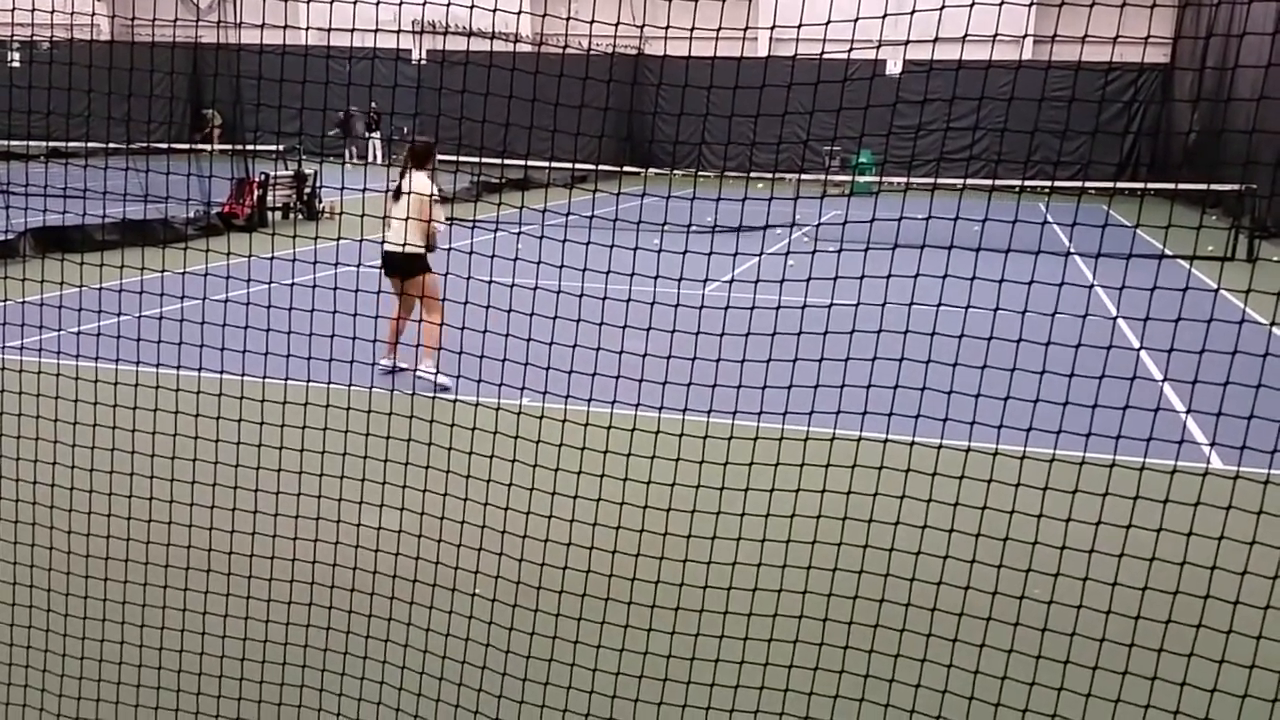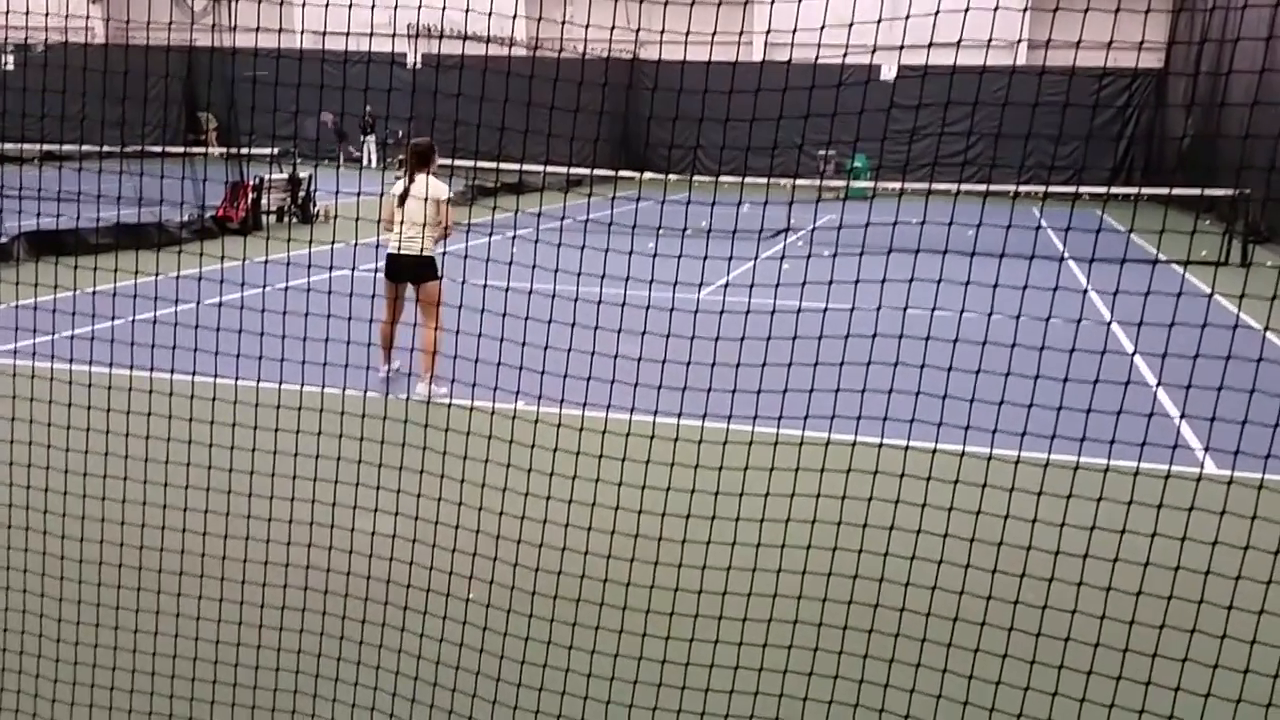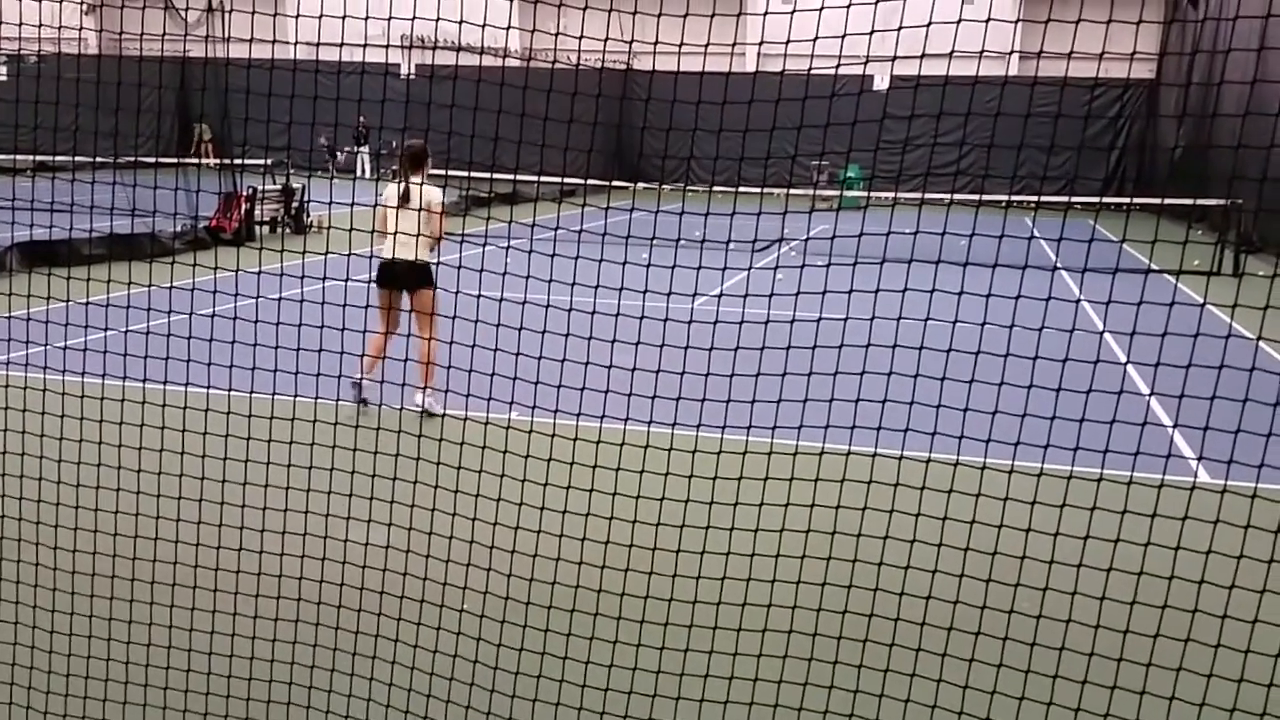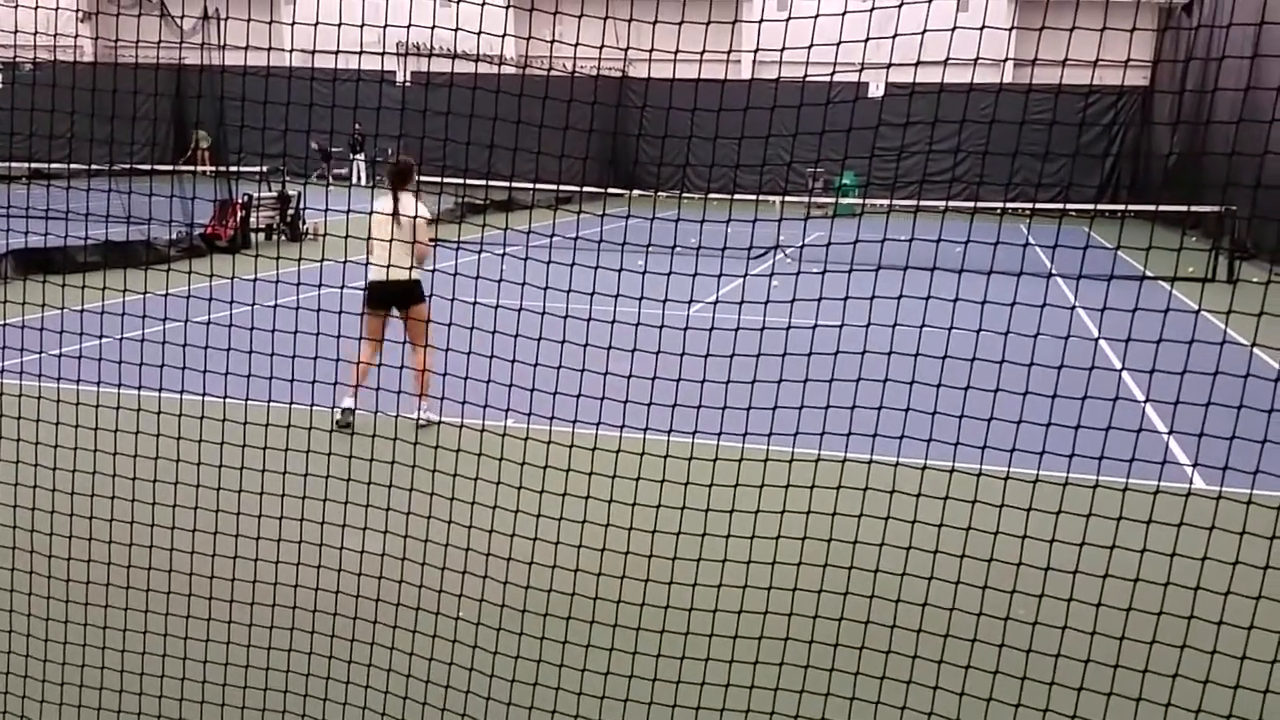
dt=0.2s
person 1, frame 1
left shoulder: (400, 183)
right shoulder: (428, 186)
left elbow: (390, 220)
right elbow: (429, 227)
right wrist: (430, 244)
left hip: (390, 254)
right hip: (412, 256)
left knee: (404, 306)
right knee: (434, 312)
left ankle: (389, 358)
right ankle: (427, 366)
person 1, frame 2
left shoulder: (398, 186)
right shoulder: (439, 188)
left elbow: (385, 224)
right elbow: (446, 230)
left hip: (395, 257)
right hip: (421, 260)
left knee: (392, 312)
right knee: (431, 322)
left ankle: (386, 365)
right ankle: (427, 382)
person 1, frame 3
left shoulder: (389, 190)
right shoulder: (433, 193)
left elbow: (380, 230)
right elbow: (437, 235)
left hip: (389, 265)
right hip: (416, 266)
left knee: (384, 329)
right knee: (427, 333)
left ankle: (364, 376)
right ankle: (425, 394)
person 1, frame 4
left shoulder: (376, 207)
right shoulder: (419, 210)
left elbow: (371, 248)
right elbow: (424, 254)
left hip: (377, 283)
right hip: (406, 284)
left knee: (370, 349)
right knee: (420, 346)
left ankle: (349, 399)
right ankle: (422, 408)
